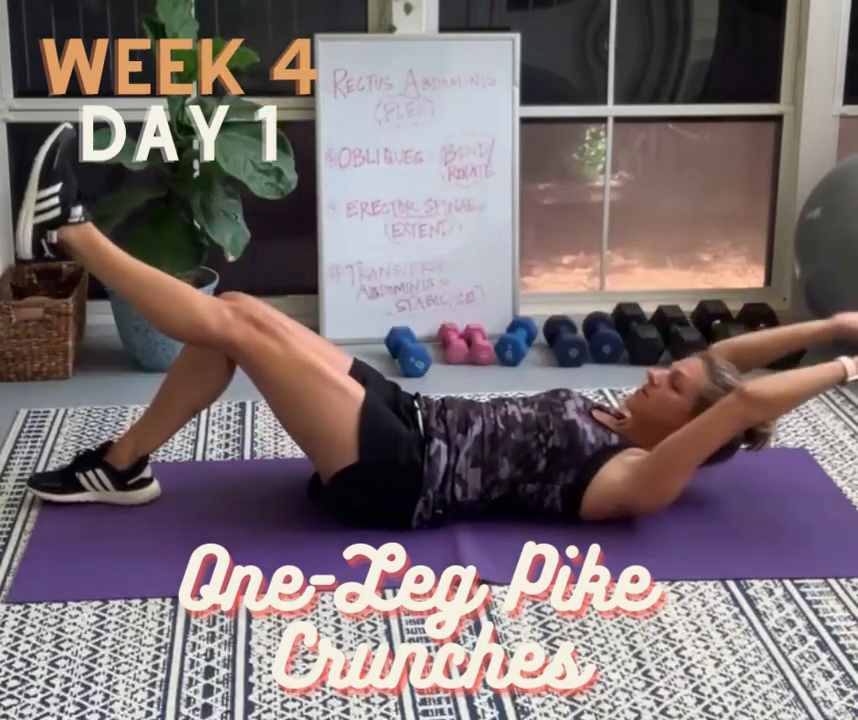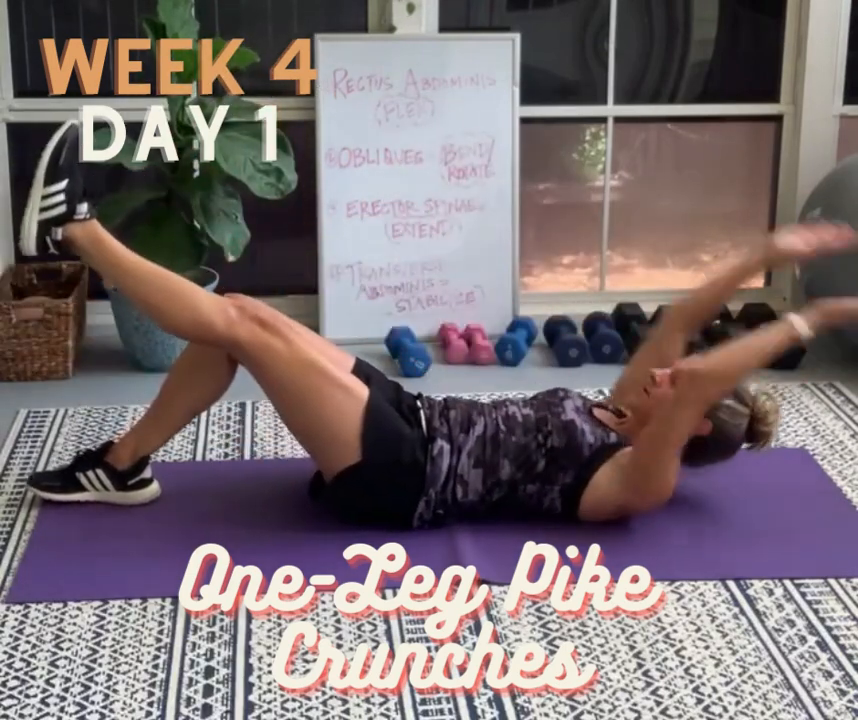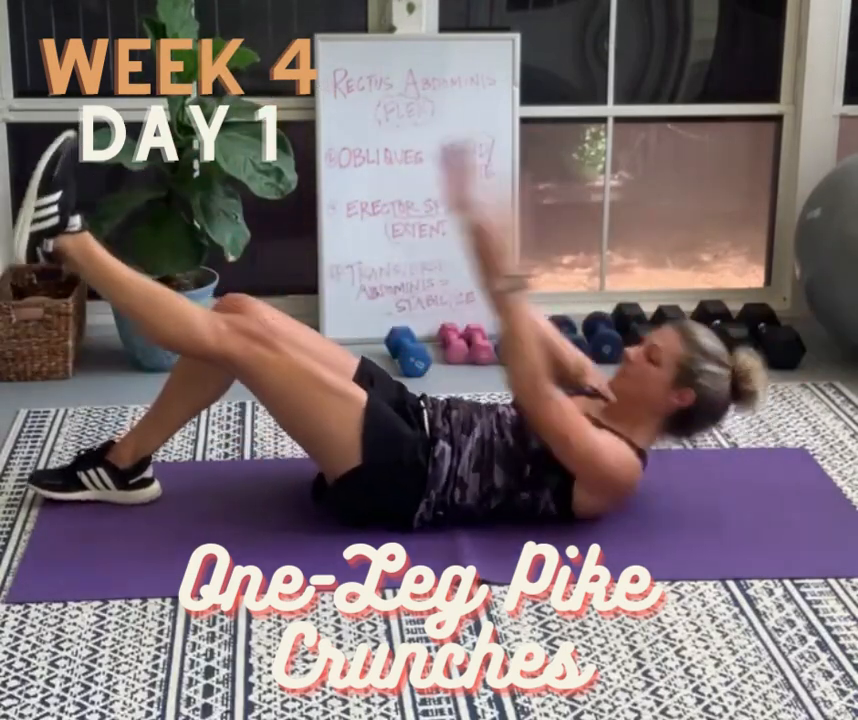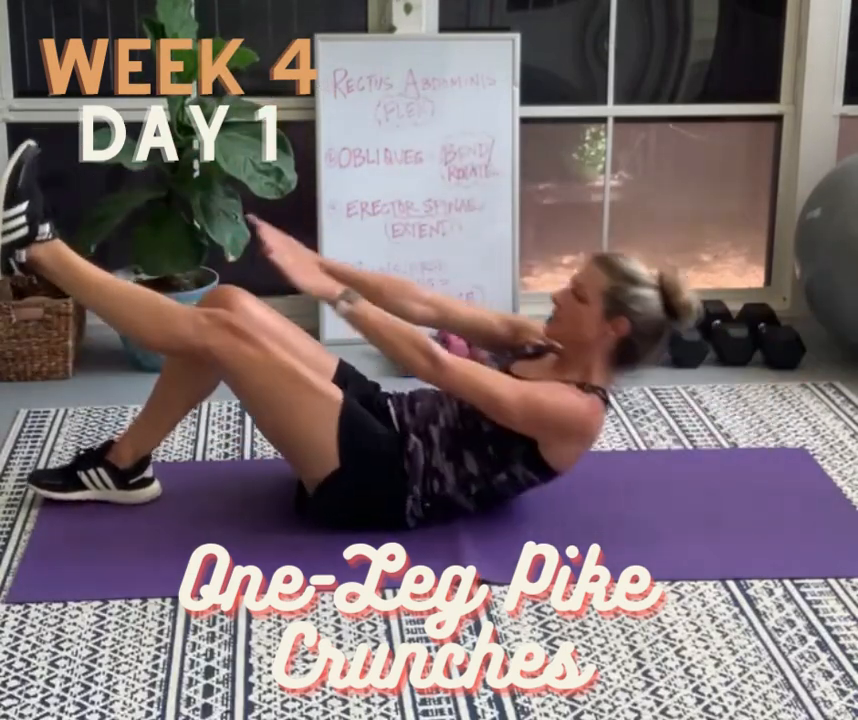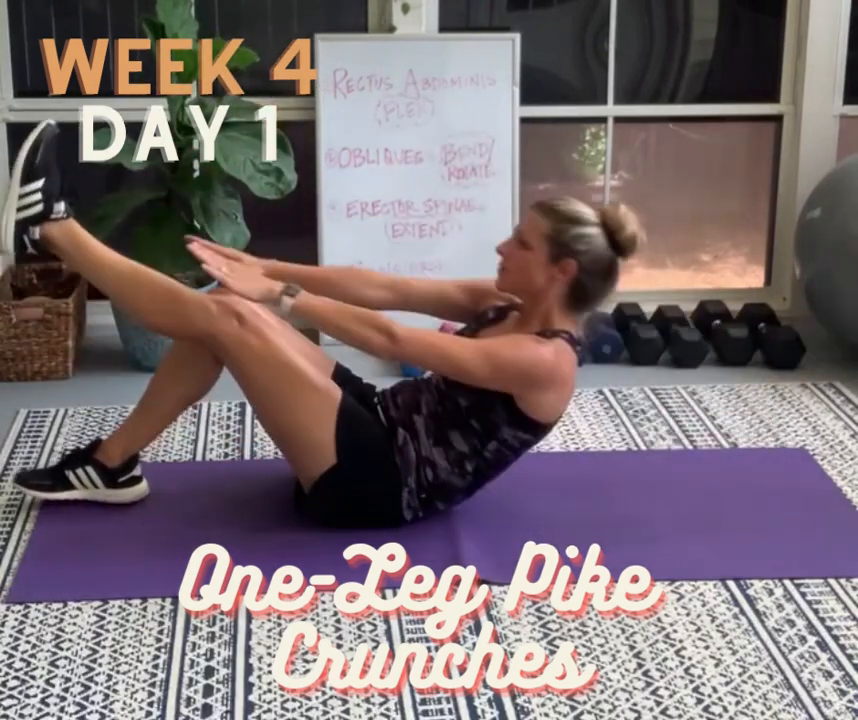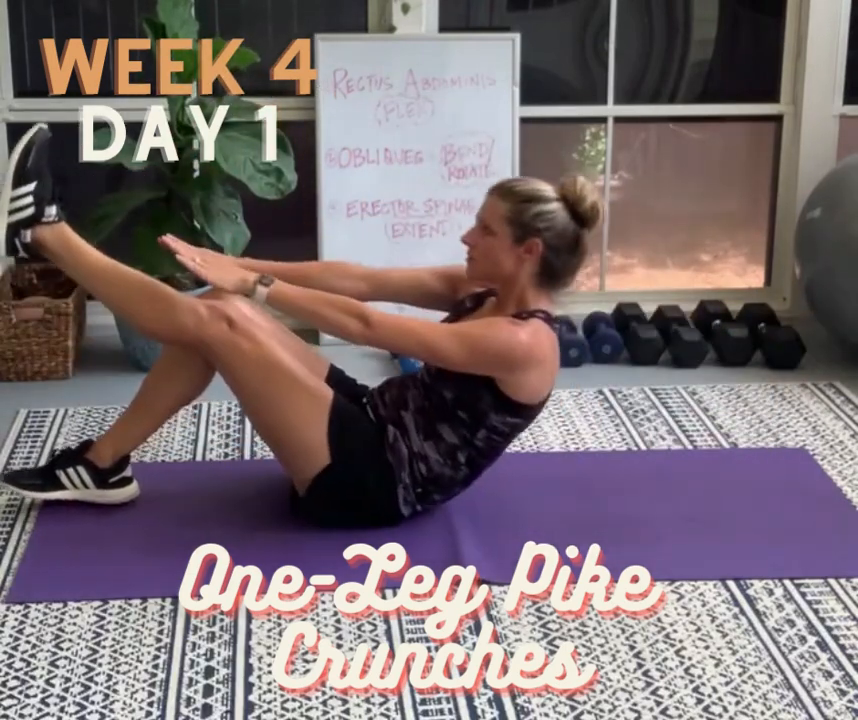
dt=0.2s
person 1, frame 1
left shoulder: (643, 481)
right shoulder: (618, 428)
left elbow: (745, 399)
right elbow: (722, 355)
left hip: (396, 475)
right hip: (411, 424)
left knee: (234, 326)
right knee: (237, 308)
left ankle: (71, 232)
right ankle: (121, 467)
person 1, frame 2
left shoulder: (640, 480)
right shoulder: (615, 418)
left elbow: (685, 396)
right elbow: (671, 330)
right wrist: (769, 255)
left hip: (404, 477)
right hip: (418, 428)
left knee: (238, 323)
right knee: (242, 318)
left ankle: (77, 229)
right ankle: (119, 463)
person 1, frame 3
left shoulder: (616, 466)
right shoulder: (604, 396)
left elbow: (532, 395)
right elbow: (524, 324)
left wrist: (507, 275)
right wrist: (480, 228)
left hip: (400, 480)
right hip: (413, 422)
left knee: (227, 337)
right knee: (238, 310)
left ankle: (67, 240)
right ankle: (121, 466)
person 1, frame 4
left shoulder: (577, 411)
right shoulder: (547, 344)
left elbow: (438, 367)
right elbow: (430, 307)
left wrist: (331, 292)
right wrist: (323, 264)
left hip: (384, 485)
right hip: (389, 425)
left knee: (216, 331)
right knee: (227, 303)
right ankle: (121, 466)
person 1, frame 5
left shoulder: (546, 361)
right shoulder: (508, 306)
left elbow: (390, 340)
right elbow: (384, 286)
left wrist: (278, 295)
right wrist: (265, 268)
left hip: (377, 480)
right hip: (382, 429)
left knee: (223, 317)
right knee: (226, 310)
left ankle: (54, 227)
right ankle: (110, 466)
person 1, frame 6
left shoulder: (523, 342)
right shoulder: (484, 290)
left elbow: (366, 326)
right elbow: (362, 279)
left wrist: (253, 283)
right wrist: (240, 265)
left hip: (373, 482)
right hip: (372, 428)
left knee: (215, 323)
right knee: (217, 309)
right ankle: (100, 465)
